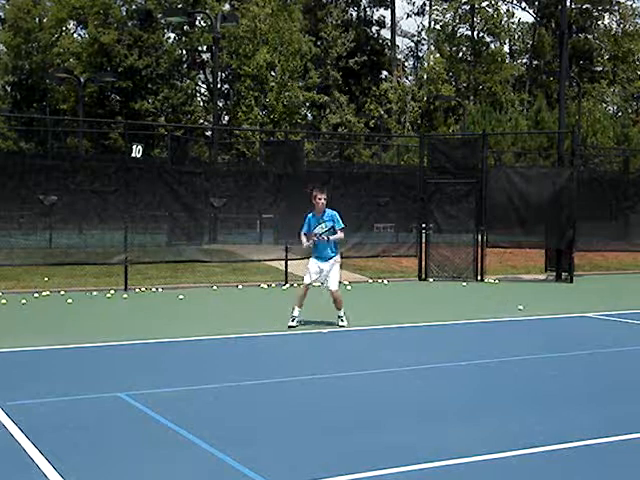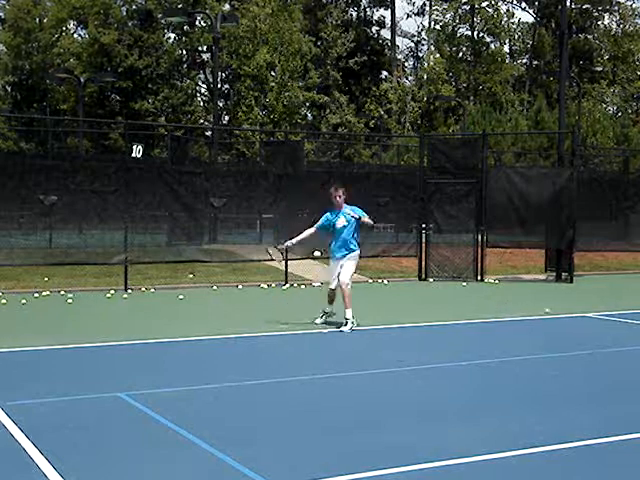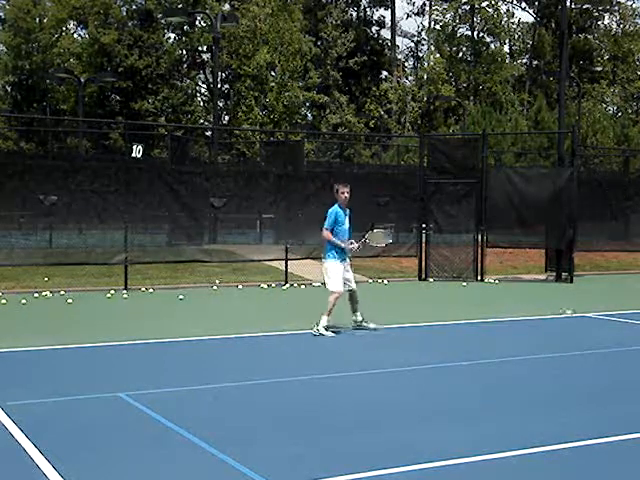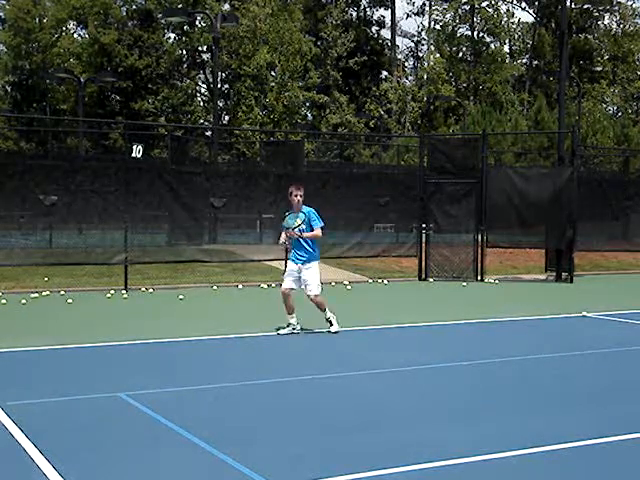
dt=0.7s
person 1, frame 1
left shoulder: (333, 215)
right shoulder: (310, 217)
left elbow: (341, 235)
right elbow: (304, 235)
left wrist: (327, 238)
right wrist: (305, 242)
left hip: (332, 259)
right hip: (316, 259)
left knee: (333, 290)
right knee: (306, 283)
left ankle: (341, 315)
right ankle: (295, 315)
person 1, frame 2
left shoulder: (353, 210)
right shoulder: (329, 216)
left elbow: (370, 223)
right elbow: (313, 230)
left wrist: (358, 217)
right wrist: (294, 241)
left hip: (351, 255)
right hip: (336, 256)
left knee: (344, 283)
right knee: (332, 288)
left ankle: (349, 319)
right ankle: (328, 312)
person 1, frame 3
left shoulder: (346, 212)
right shoulder: (334, 211)
right elbow: (325, 234)
left wrist: (349, 242)
right wrist: (343, 245)
left hip: (343, 258)
right hip: (332, 259)
left knee: (352, 290)
right knee: (337, 292)
left ankle: (358, 320)
right ankle: (320, 326)
person 1, frame 4
left shoulder: (310, 212)
left elbow: (318, 233)
left wrist: (300, 234)
right wrist: (283, 237)
left hip: (310, 261)
right hip: (294, 260)
left knee: (313, 296)
right knee: (285, 291)
left ankle: (329, 316)
right ankle: (293, 323)
